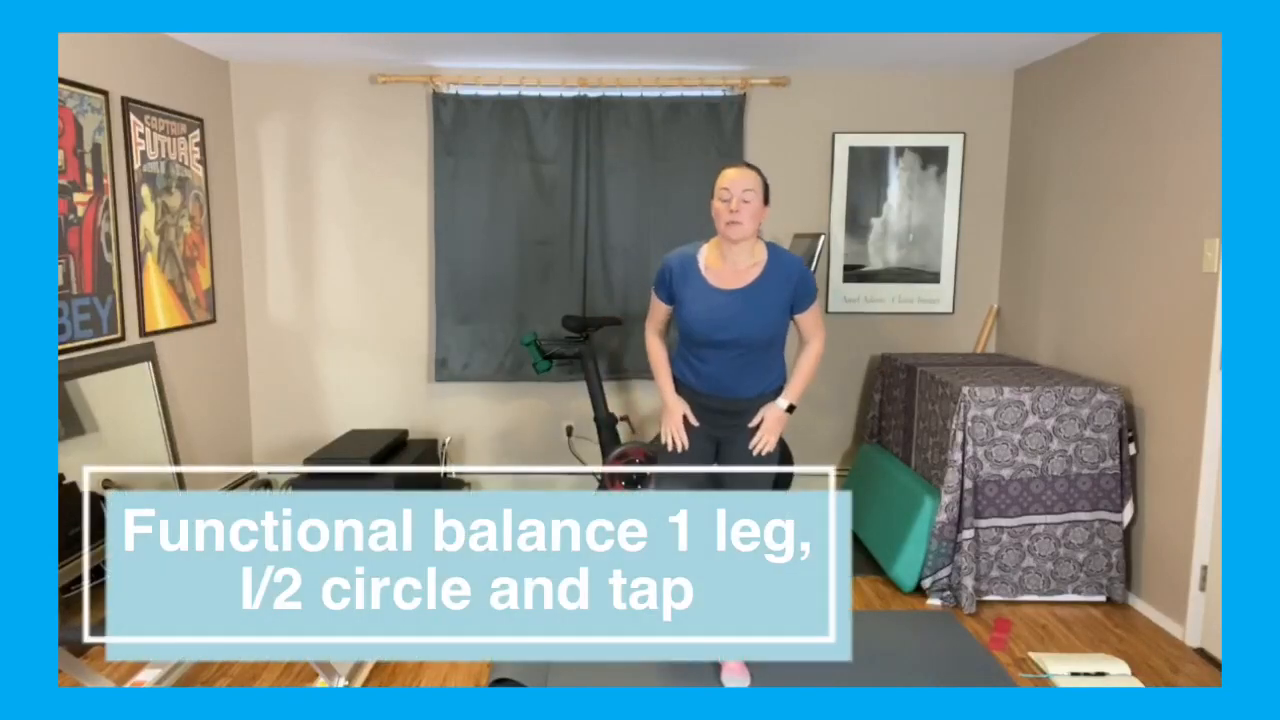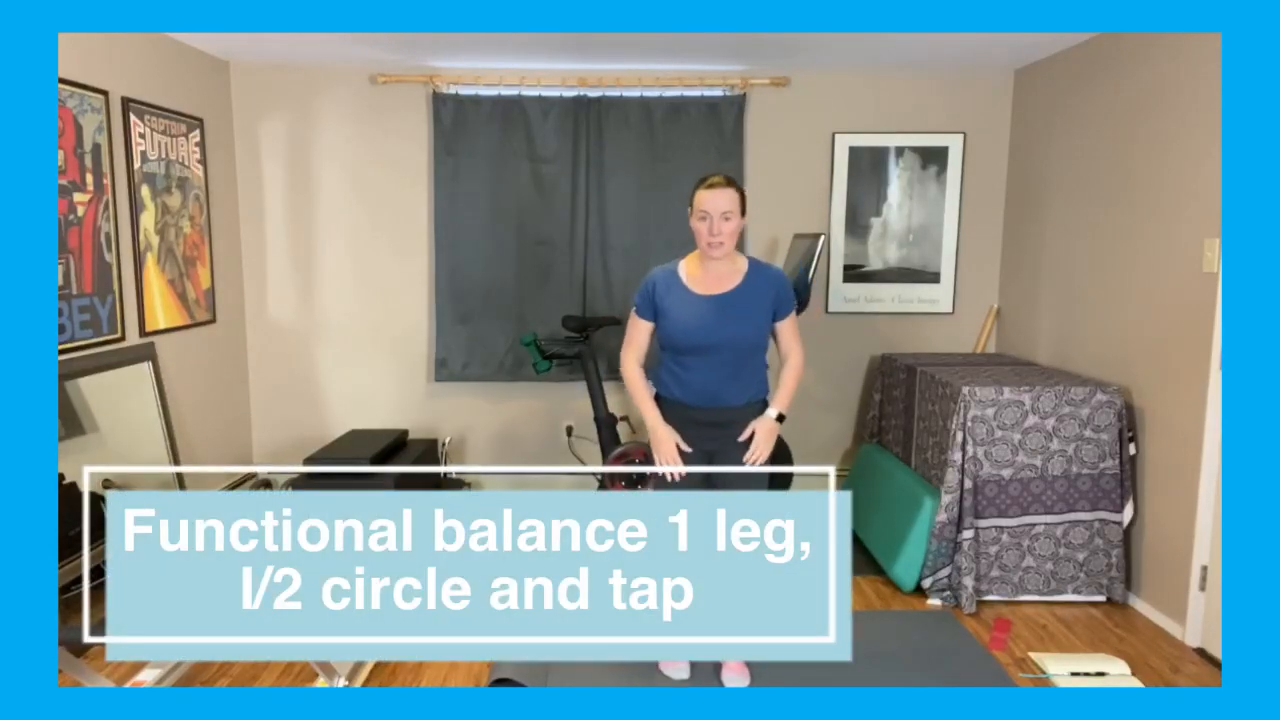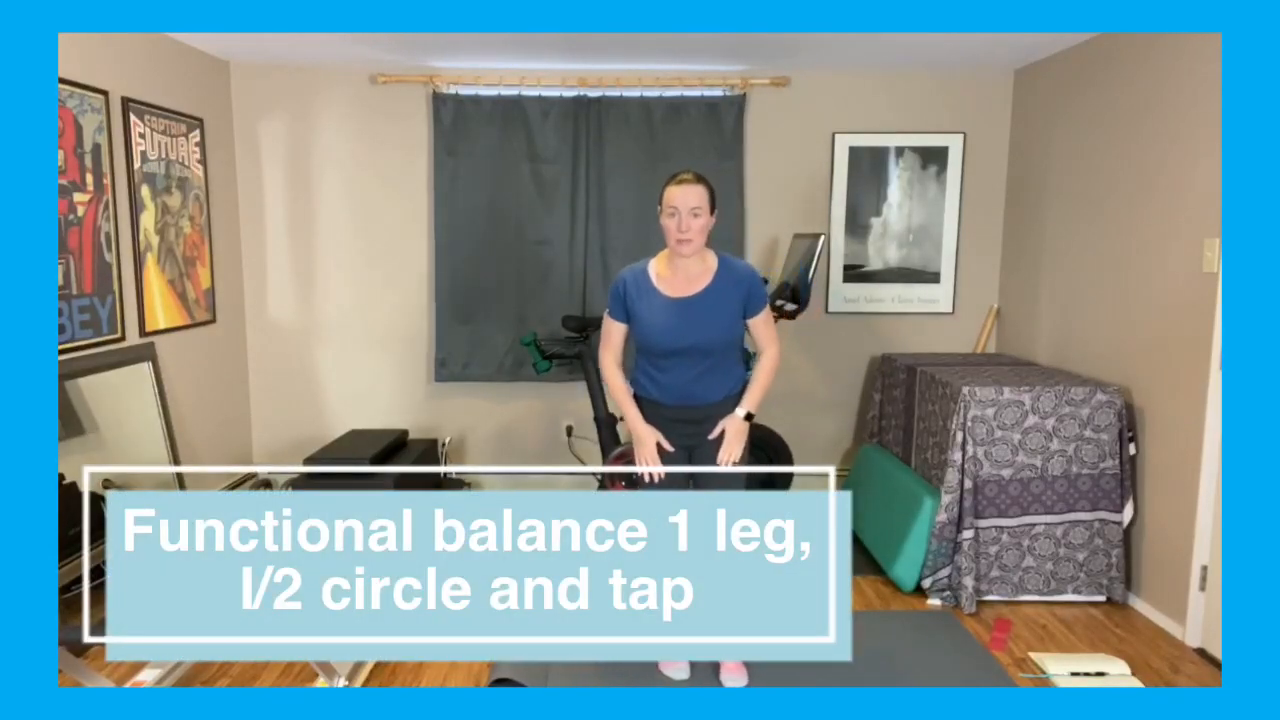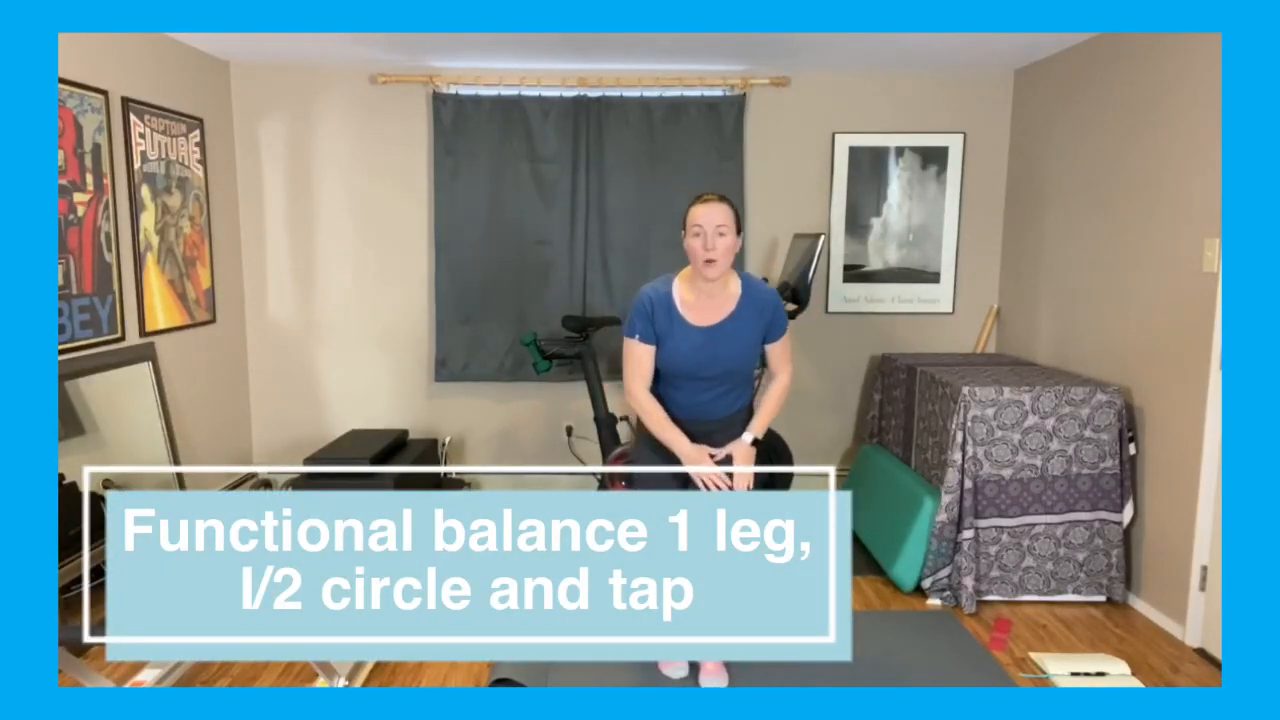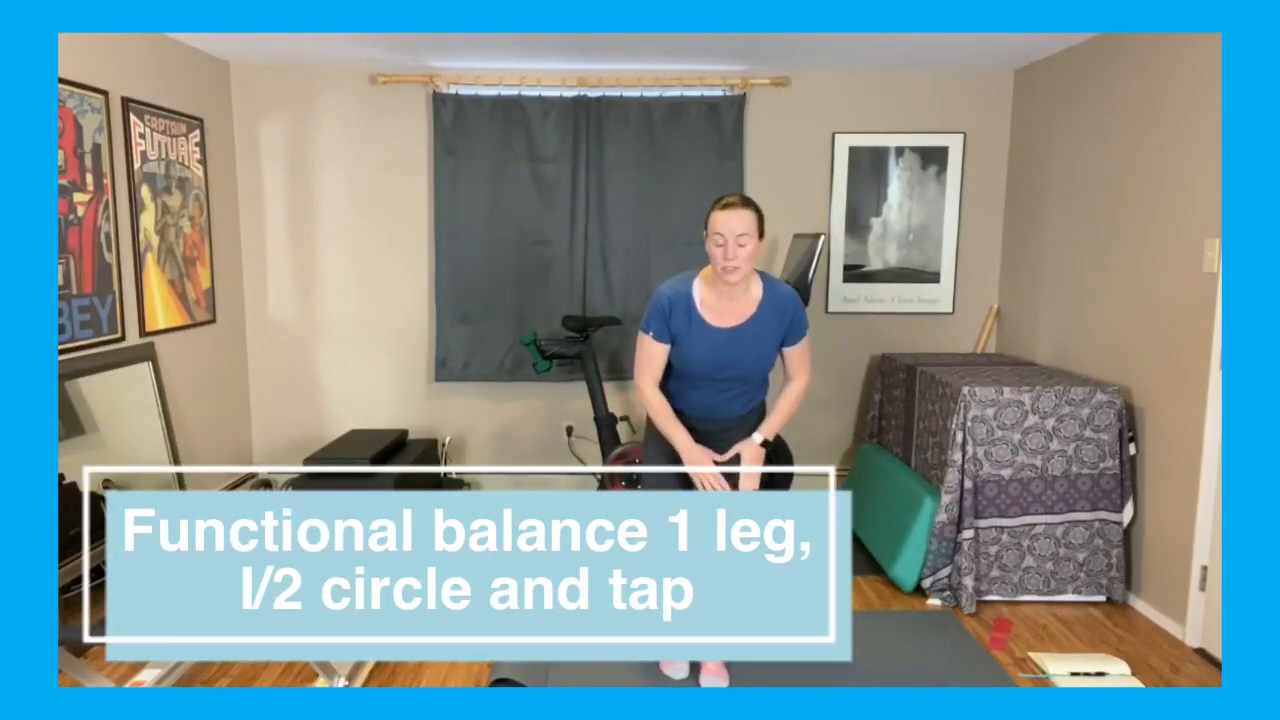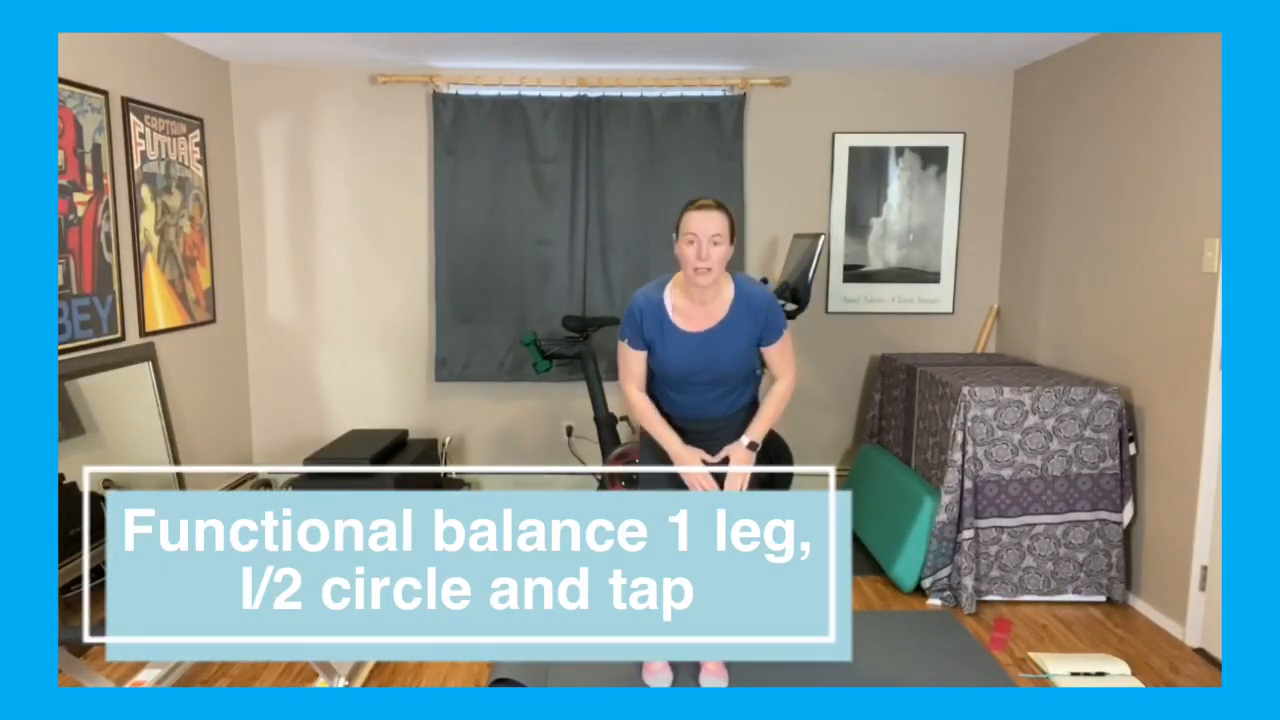
dt=0.7s
person 1, frame 1
left shoulder: (790, 272)
right shoulder: (678, 266)
left elbow: (814, 340)
right elbow: (654, 331)
left wrist: (785, 405)
right wrist: (668, 398)
left hip: (754, 417)
right hip: (691, 410)
person 1, frame 2
left shoulder: (770, 283)
right shoulder: (660, 283)
left elbow: (793, 356)
right elbow: (631, 360)
left wrist: (774, 416)
right wrist: (656, 426)
left hip: (743, 429)
right hip: (678, 427)
person 1, frame 3
left shoulder: (740, 278)
right shoulder: (631, 283)
left elbow: (769, 350)
right elbow: (609, 359)
left wrist: (743, 415)
right wrist: (637, 425)
left hip: (720, 424)
right hip: (658, 425)
person 1, frame 4
left shoulder: (763, 301)
right shoulder: (652, 301)
left elbow: (781, 375)
right elbow: (637, 390)
left wrist: (749, 440)
right wrist: (686, 451)
left hip: (729, 434)
right hip: (663, 434)
person 1, frame 5
left shoulder: (784, 303)
right shoulder: (671, 298)
left elbow: (798, 379)
right elbow: (646, 383)
left wrist: (759, 441)
right wrist: (688, 450)
left hip: (739, 434)
right hip: (672, 431)
person 1, frame 6
left shoulder: (758, 302)
right shoulder: (645, 305)
left elbow: (784, 378)
right elbow: (633, 389)
left wrist: (749, 445)
right wrist: (678, 453)
left hip: (732, 433)
right hip: (666, 433)
